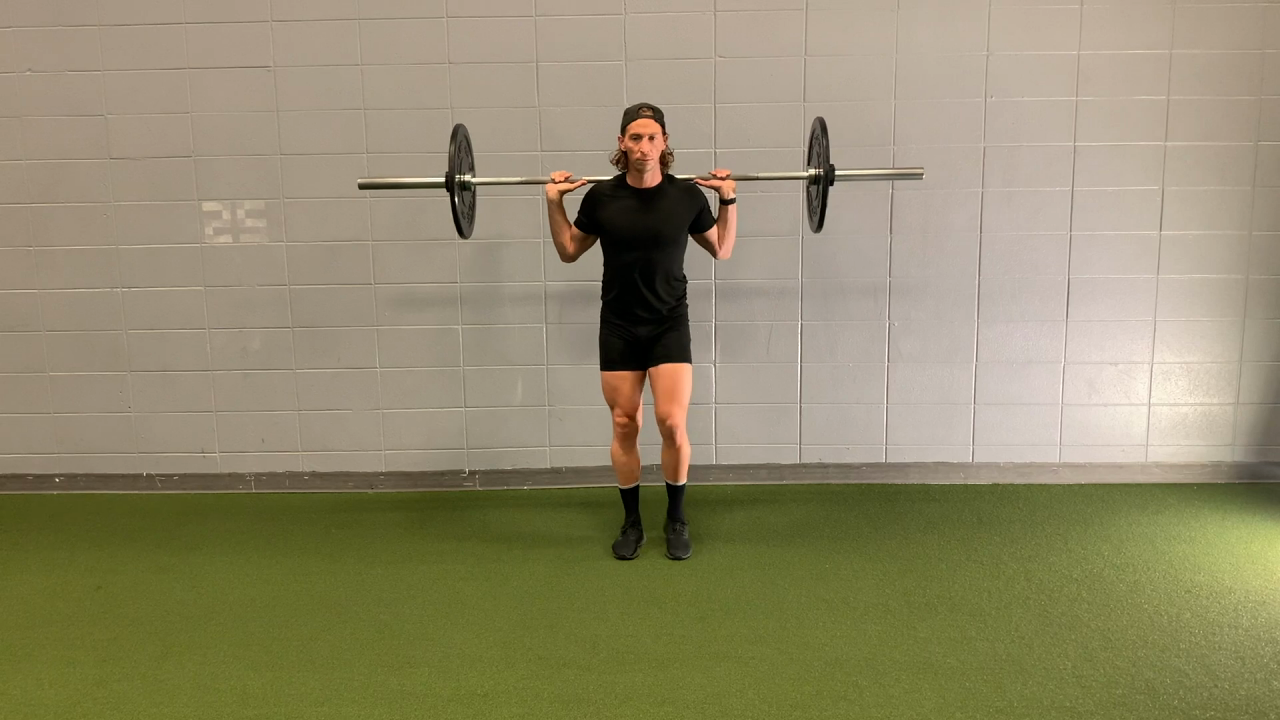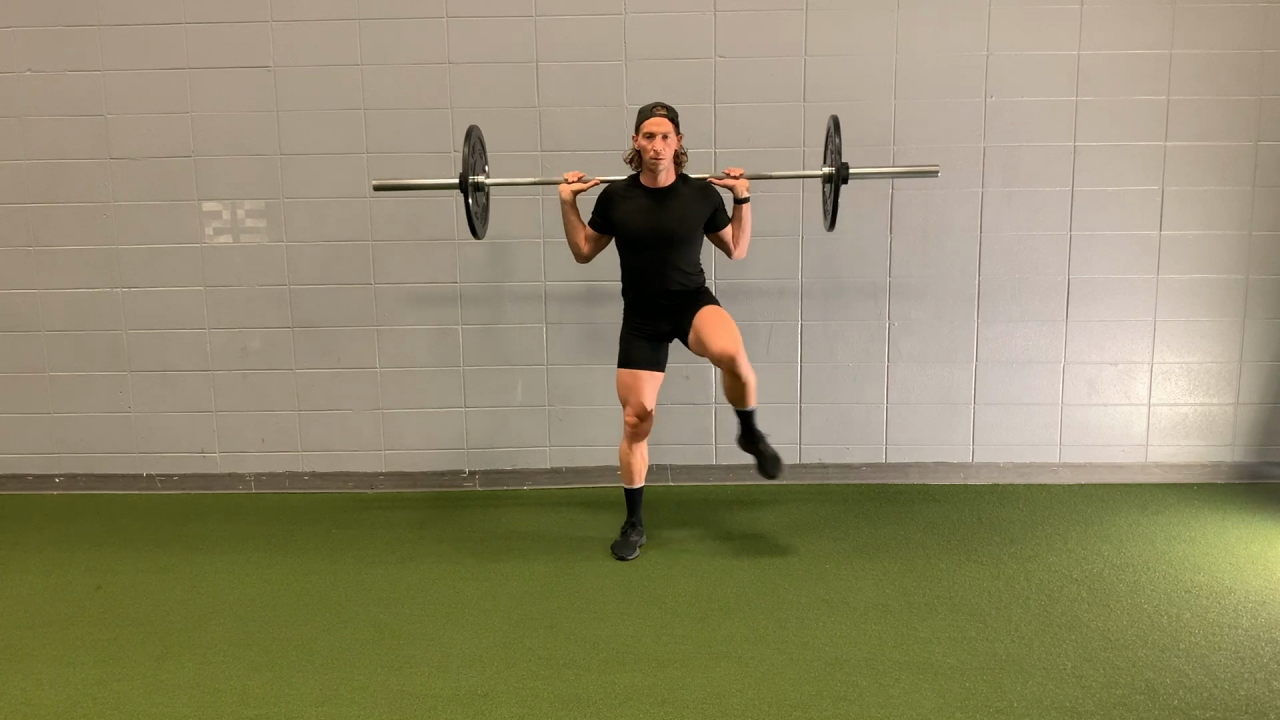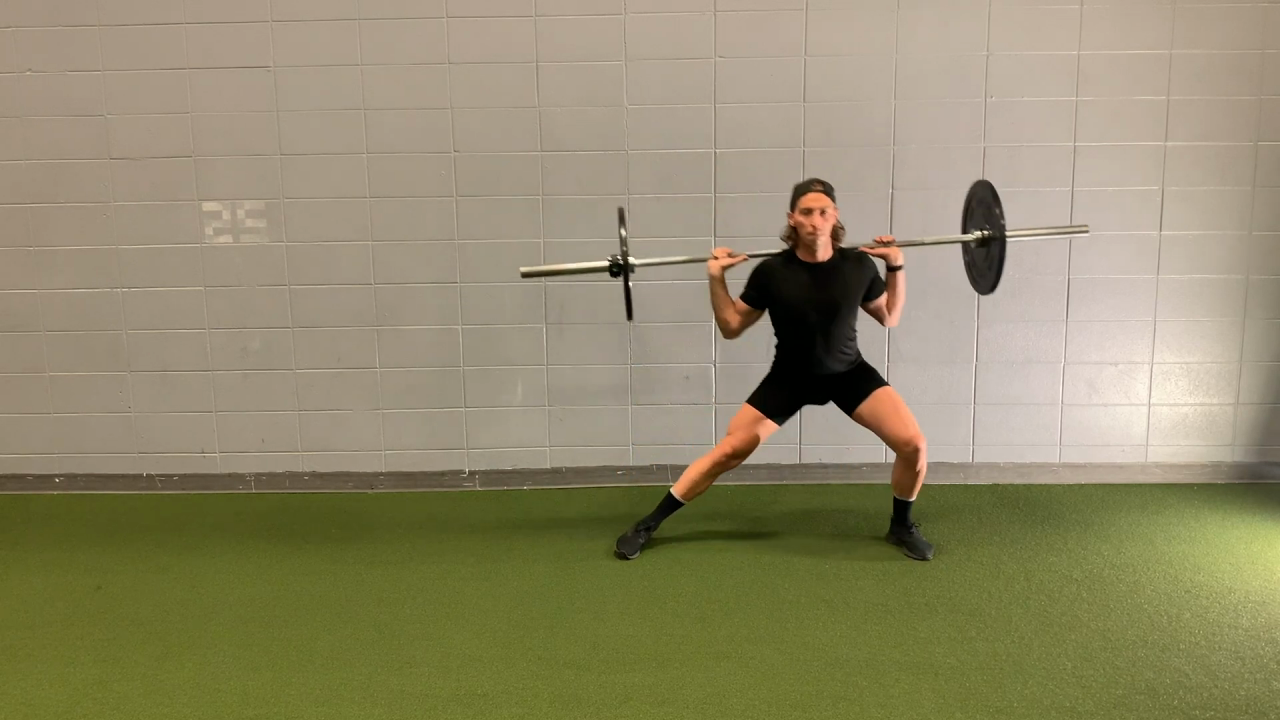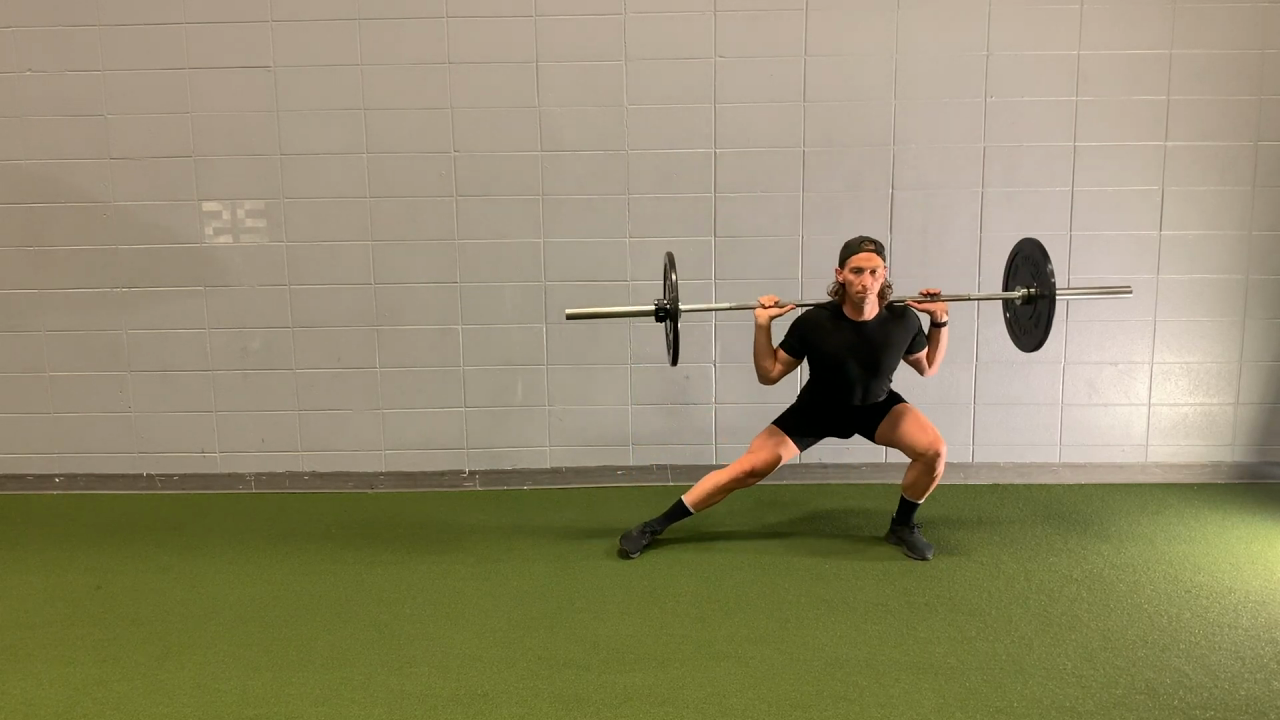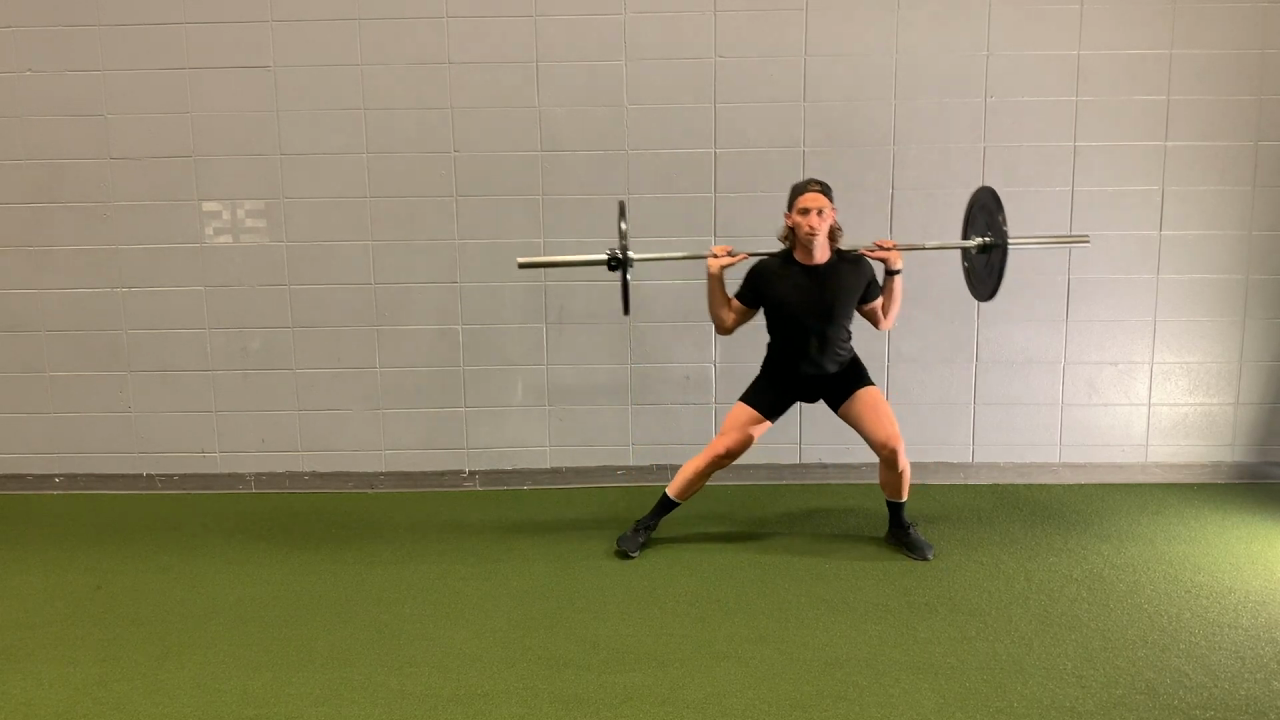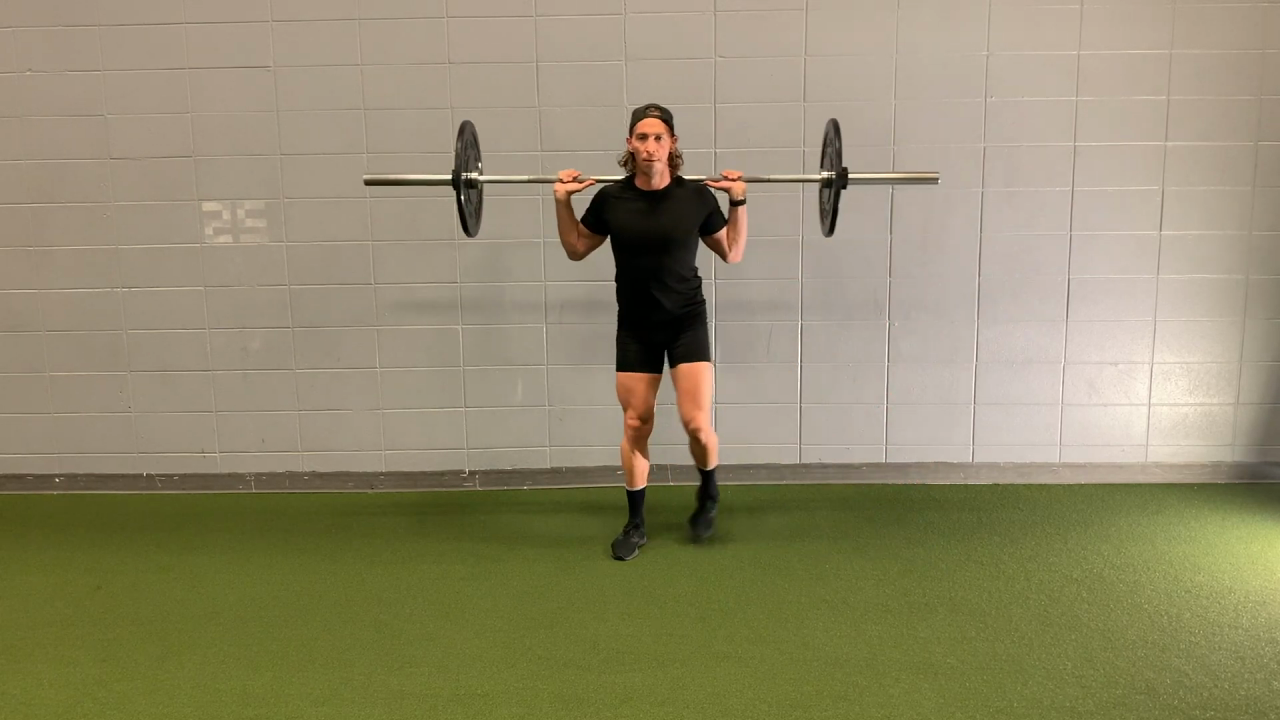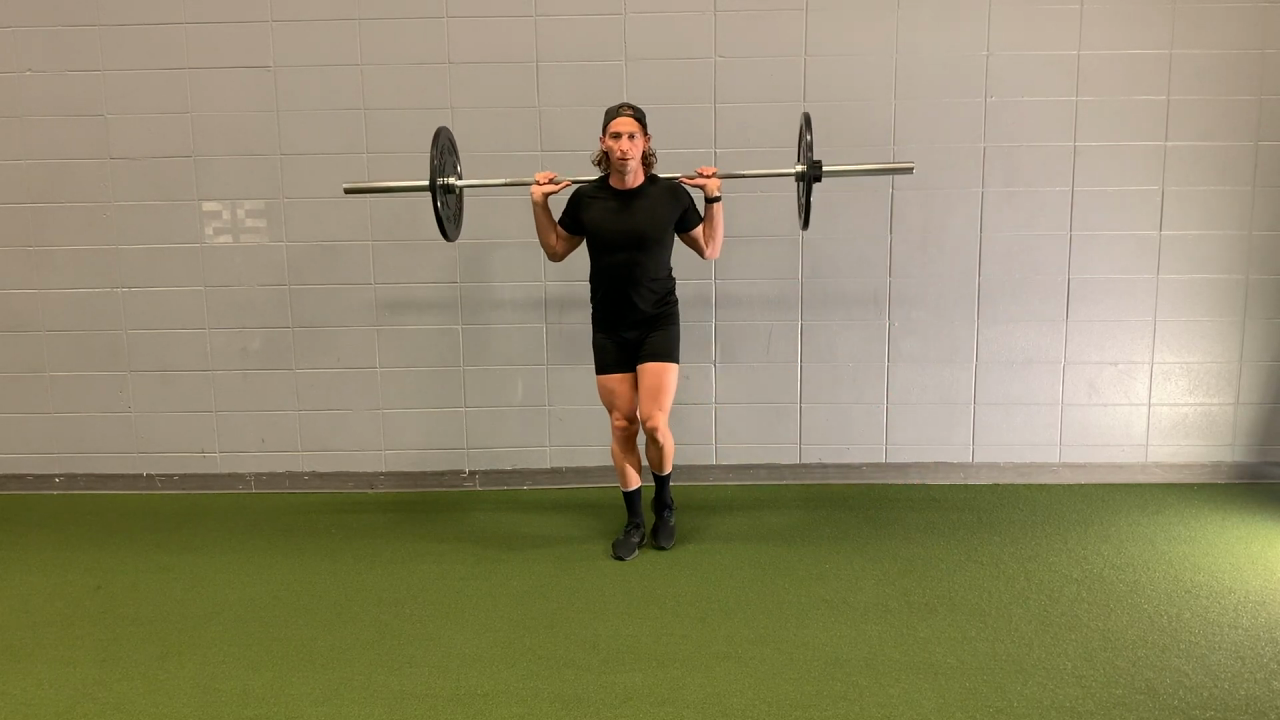
dt=0.7s
person 1, frame 1
left shoulder: (687, 195)
right shoulder: (601, 197)
left elbow: (721, 250)
right elbow: (569, 251)
left wrist: (727, 200)
right wrist: (554, 202)
left hip: (668, 321)
right hip: (618, 325)
left knee: (672, 424)
right knee: (623, 424)
left ankle: (676, 518)
right ankle: (632, 522)
person 1, frame 2
left shoulder: (700, 194)
right shoulder: (615, 197)
left elbow: (736, 250)
right elbow: (584, 251)
left wrist: (741, 199)
right wrist: (566, 202)
left hip: (692, 301)
right hip: (641, 317)
left knee: (731, 353)
right knee: (636, 419)
left ankle: (751, 434)
right ankle: (633, 523)
person 1, frame 3
left shoulder: (857, 264)
right shoulder: (771, 272)
left elbow: (889, 317)
right elbow: (731, 327)
left wrist: (897, 266)
right wrist: (716, 278)
left hip: (848, 371)
right hip: (789, 377)
left knee: (912, 443)
right knee: (729, 451)
left ankle: (901, 525)
right ankle: (647, 525)
person 1, frame 4
left shoulder: (903, 320)
right shoulder: (814, 322)
left elbow: (927, 367)
right elbow: (769, 374)
left wrist: (939, 323)
right wrist: (762, 326)
left hip: (876, 406)
right hip: (816, 410)
left knee: (933, 449)
right knee: (747, 469)
left ankle: (902, 526)
right ankle: (654, 526)
person 1, frame 5
left shoulder: (855, 267)
right shoulder: (767, 272)
left elbow: (883, 320)
right elbow: (725, 324)
left wrist: (893, 270)
right wrist: (715, 277)
left hip: (841, 371)
right hip: (780, 375)
left knee: (892, 446)
right knee: (721, 450)
left ankle: (899, 527)
right ankle: (647, 523)
person 1, frame 6
left shoulder: (697, 197)
right shoulder: (610, 199)
left elbow: (732, 253)
right elbow: (576, 249)
left wrist: (738, 202)
right wrist: (562, 201)
left hip: (686, 320)
right hip: (635, 326)
left knee: (696, 422)
right knee: (635, 424)
left ankle: (708, 490)
right ankle: (635, 523)
person 1, frame 7
left shoulder: (671, 194)
right shoulder: (585, 199)
left elbow: (709, 249)
right elbow: (556, 250)
left wrist: (713, 197)
right wrist: (539, 203)
left hip: (658, 322)
right hip: (609, 328)
left knee: (655, 423)
right knee: (623, 426)
left ankle: (664, 502)
right ankle: (634, 522)
